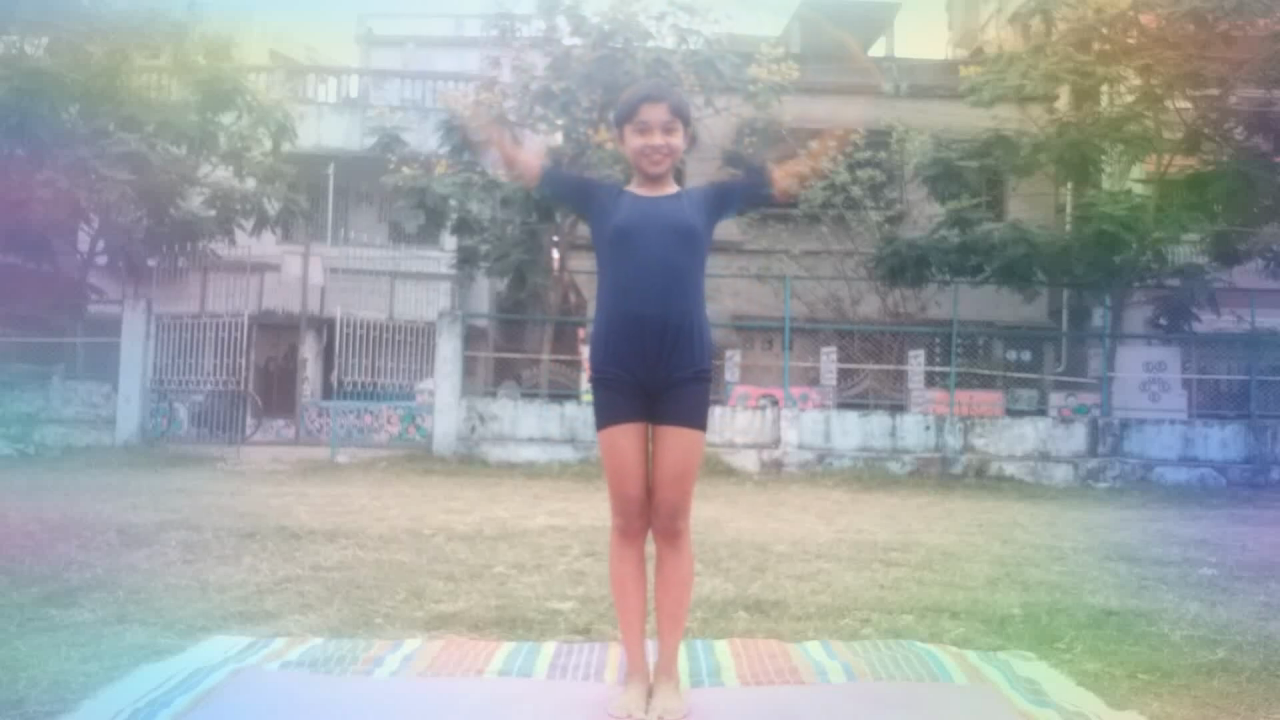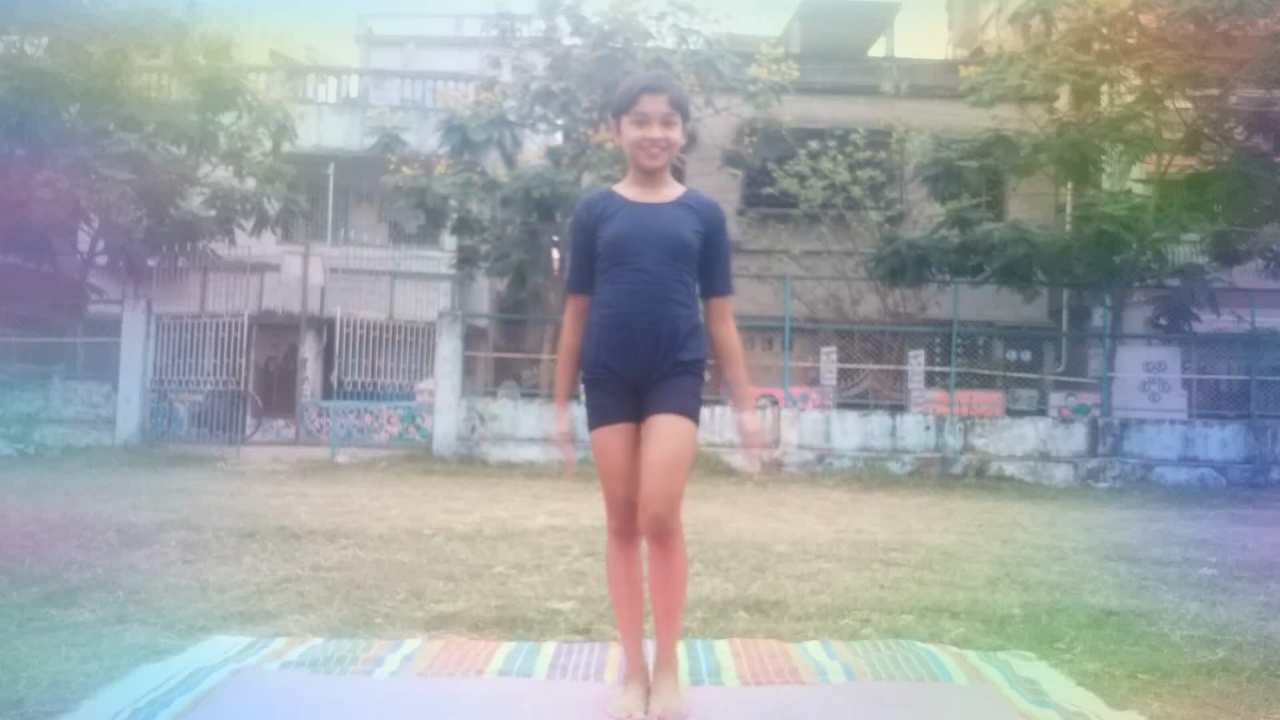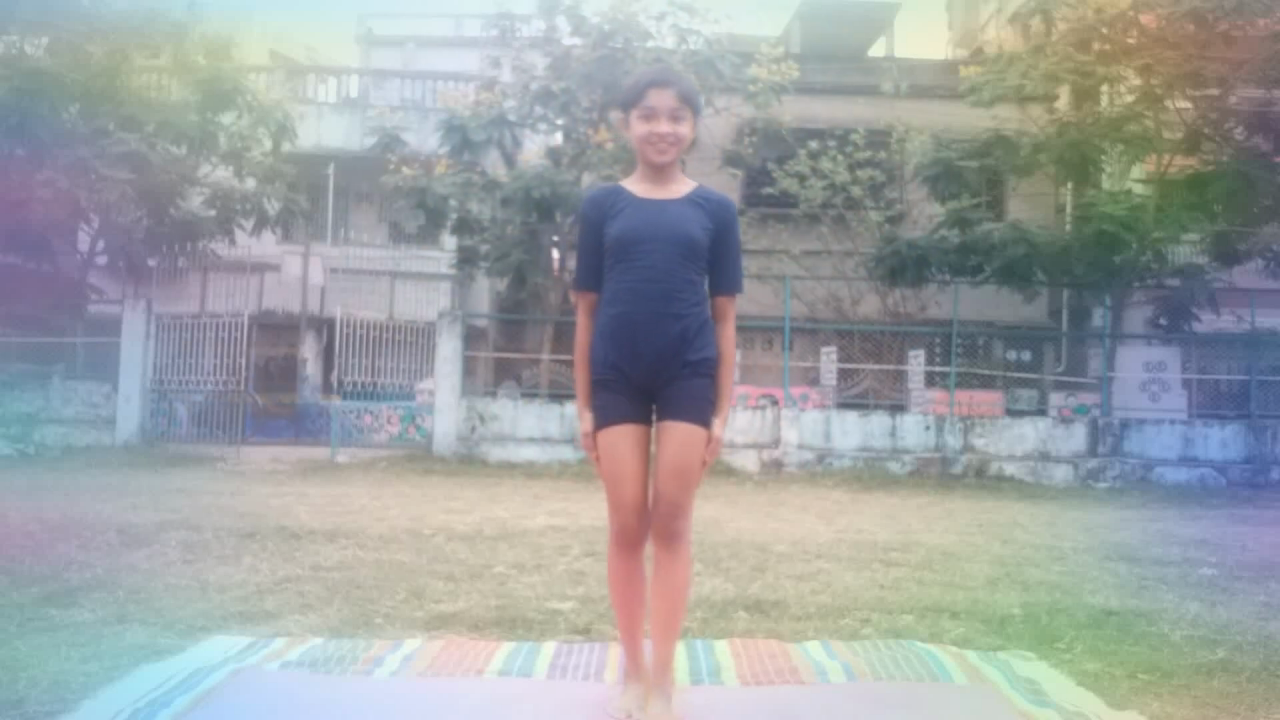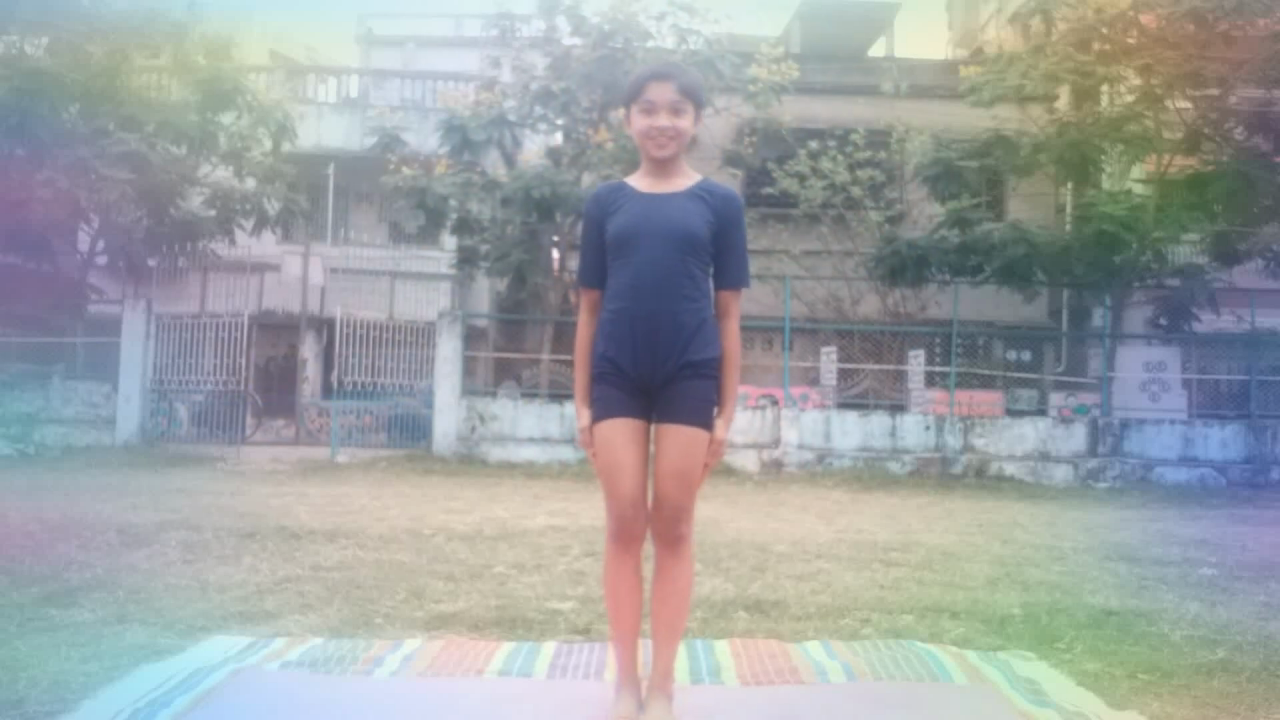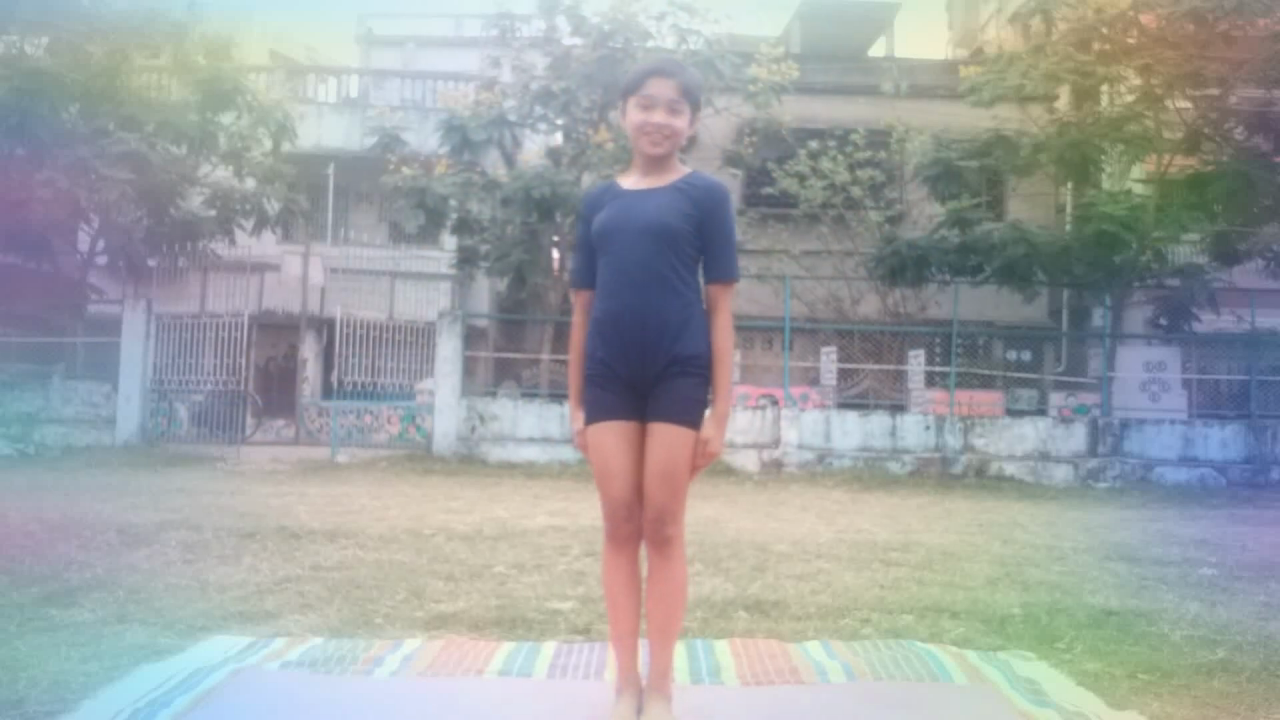
dt=0.4s
person 1, frame 1
left shoulder: (705, 201)
right shoulder: (600, 199)
left elbow: (785, 179)
right elbow: (527, 164)
left wrist: (837, 134)
left hip: (685, 374)
right hip: (616, 374)
left knee: (671, 522)
right knee: (628, 521)
person 1, frame 2
left shoulder: (703, 213)
right shoulder: (594, 209)
left elbow: (720, 315)
right elbow: (575, 311)
left wrist: (744, 406)
right wrist: (561, 405)
left hip: (675, 373)
right hip: (609, 377)
left knee: (661, 519)
right knee: (622, 523)
person 1, frame 3
left shoulder: (715, 210)
right shoulder: (602, 205)
left elbow: (724, 315)
right elbow: (587, 310)
left wrist: (723, 410)
right wrist: (584, 404)
left hip: (687, 376)
right hip: (618, 379)
left knee: (670, 526)
right knee: (626, 529)
person 1, frame 4
left shoulder: (719, 202)
right shoulder: (606, 201)
left elbow: (728, 312)
right elbow: (590, 307)
left wrist: (727, 410)
right wrist: (581, 400)
left hip: (689, 376)
right hip: (617, 376)
left knee: (673, 529)
right knee: (624, 526)
person 1, frame 5
left shoulder: (706, 194)
right shoulder: (597, 201)
left elbow: (720, 307)
right elbow: (582, 307)
left wrist: (720, 410)
right wrist: (575, 402)
left hip: (678, 373)
right hip: (609, 377)
left knee: (663, 529)
right knee: (619, 527)
